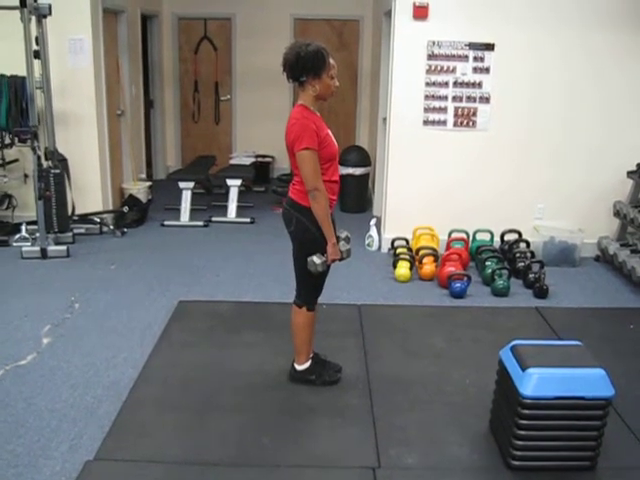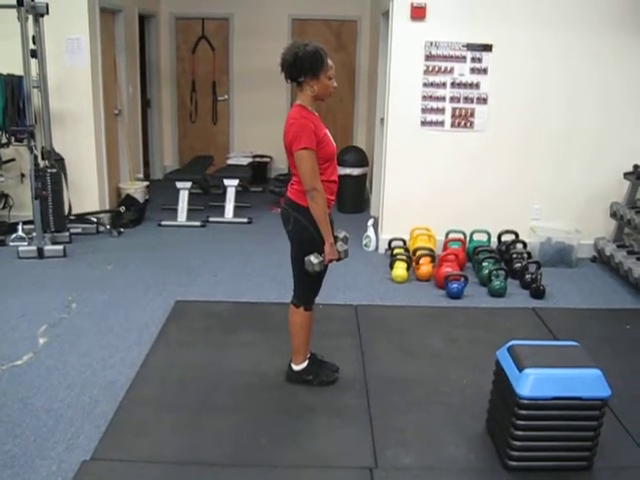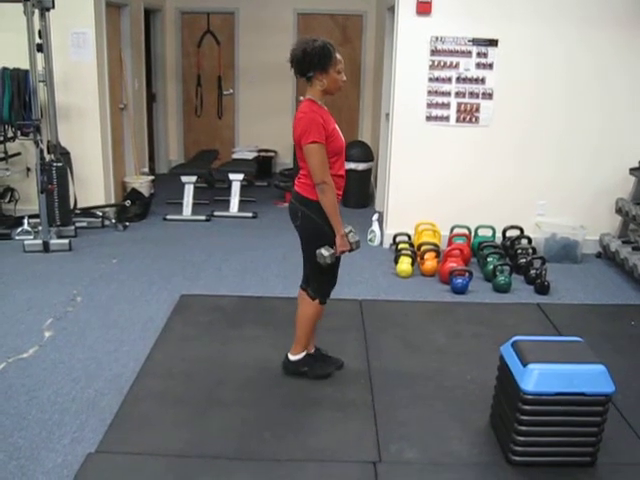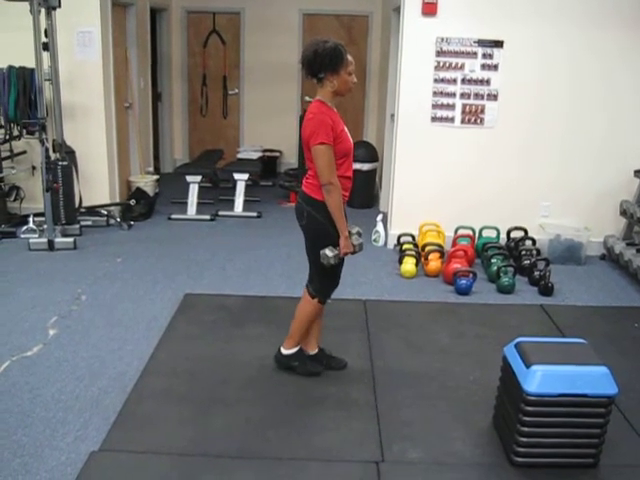
dt=0.7s
person 1, frame 1
left shoulder: (310, 116)
right shoulder: (304, 123)
right elbow: (314, 188)
left wrist: (329, 232)
right wrist: (330, 238)
left hip: (309, 213)
right hip: (307, 216)
left knee: (311, 291)
right knee: (307, 293)
left ankle: (307, 357)
right ankle: (302, 366)
person 1, frame 2
left shoulder: (308, 116)
right shoulder: (302, 122)
right elbow: (313, 188)
left wrist: (327, 231)
right wrist: (328, 238)
left hip: (308, 213)
right hip: (305, 216)
left knee: (308, 291)
right knee: (305, 293)
left ankle: (305, 357)
right ankle: (298, 367)
person 1, frame 3
left shoulder: (316, 110)
right shoulder: (312, 116)
right elbow: (322, 181)
left wrist: (335, 225)
right wrist: (339, 230)
left hip: (313, 206)
right hip: (313, 209)
left knee: (314, 283)
right knee: (321, 285)
left ankle: (309, 350)
right ankle: (296, 356)
person 1, frame 4
left shoulder: (326, 111)
right shoulder: (321, 117)
right elbow: (329, 182)
left wrist: (341, 226)
right wrist: (343, 232)
left hip: (320, 207)
right hip: (319, 209)
left knee: (321, 283)
right knee: (323, 285)
left ankle: (311, 350)
right ankle: (288, 351)
